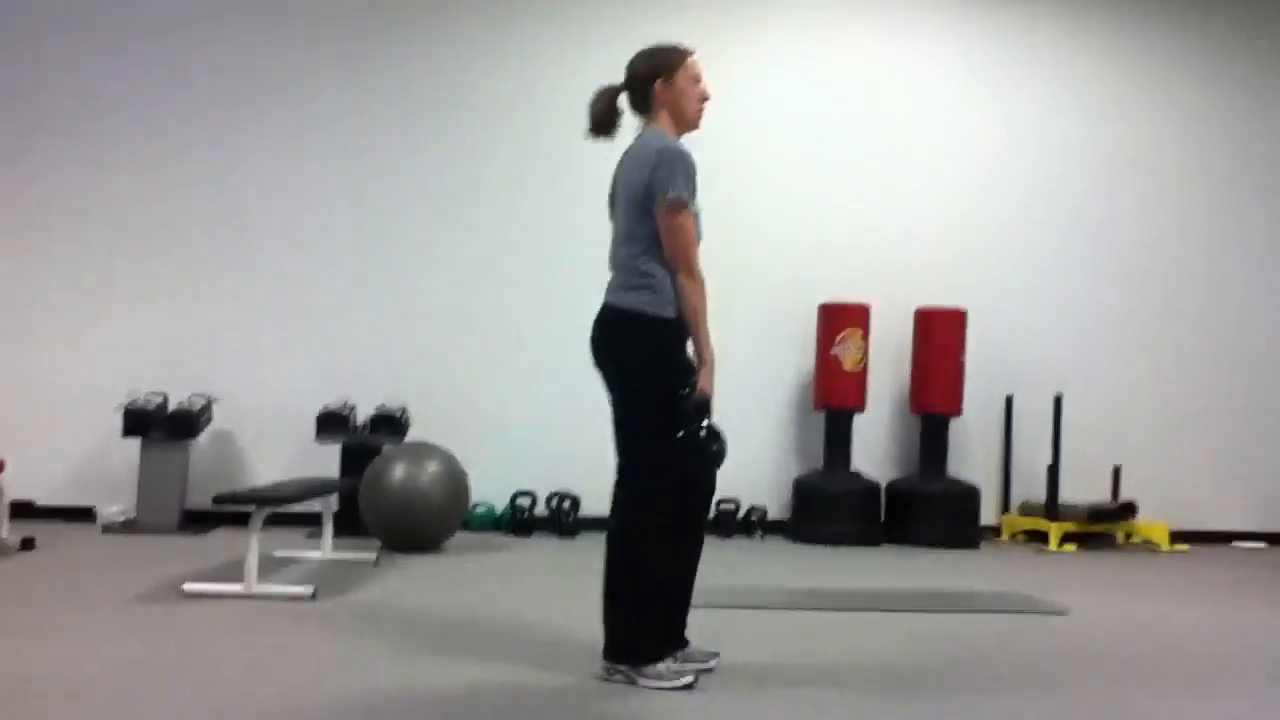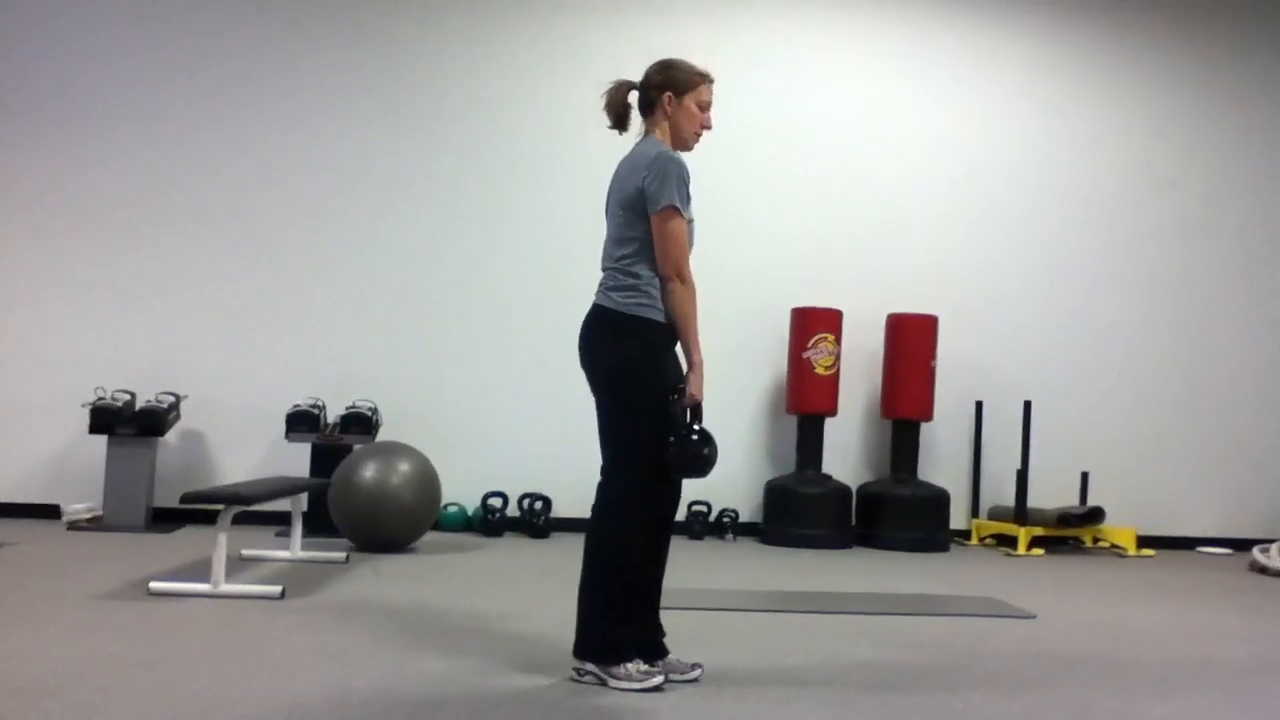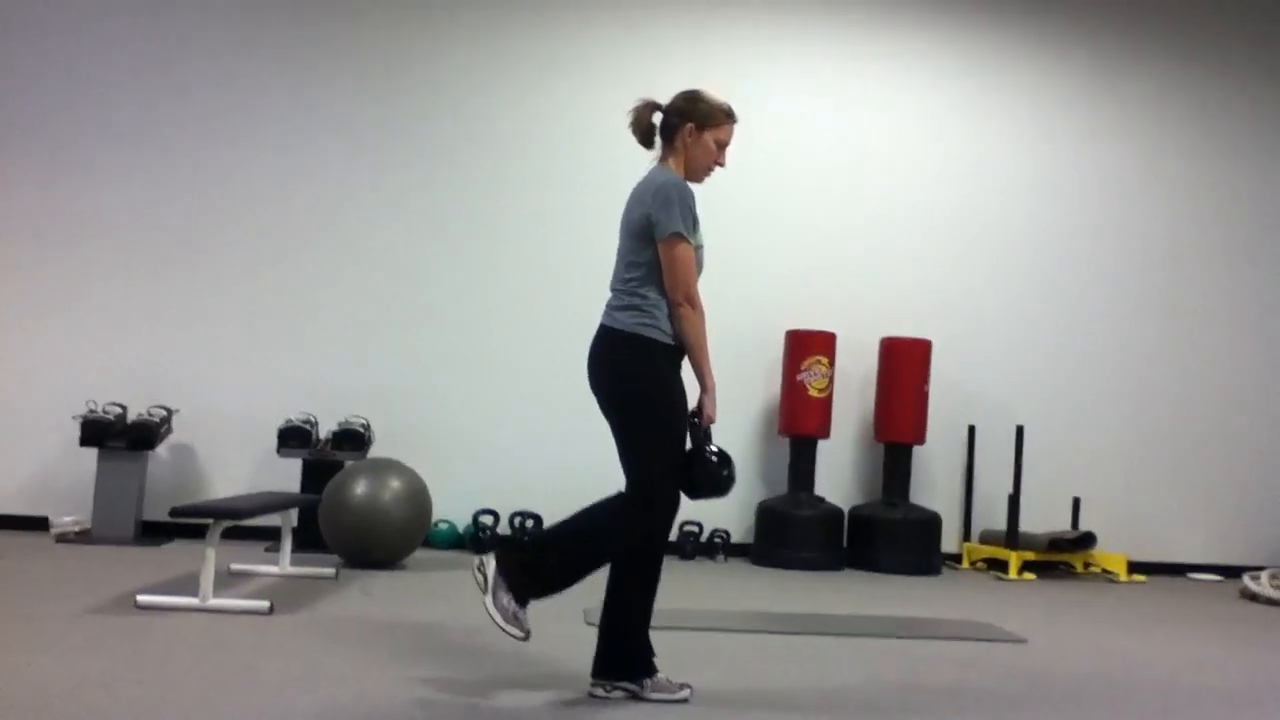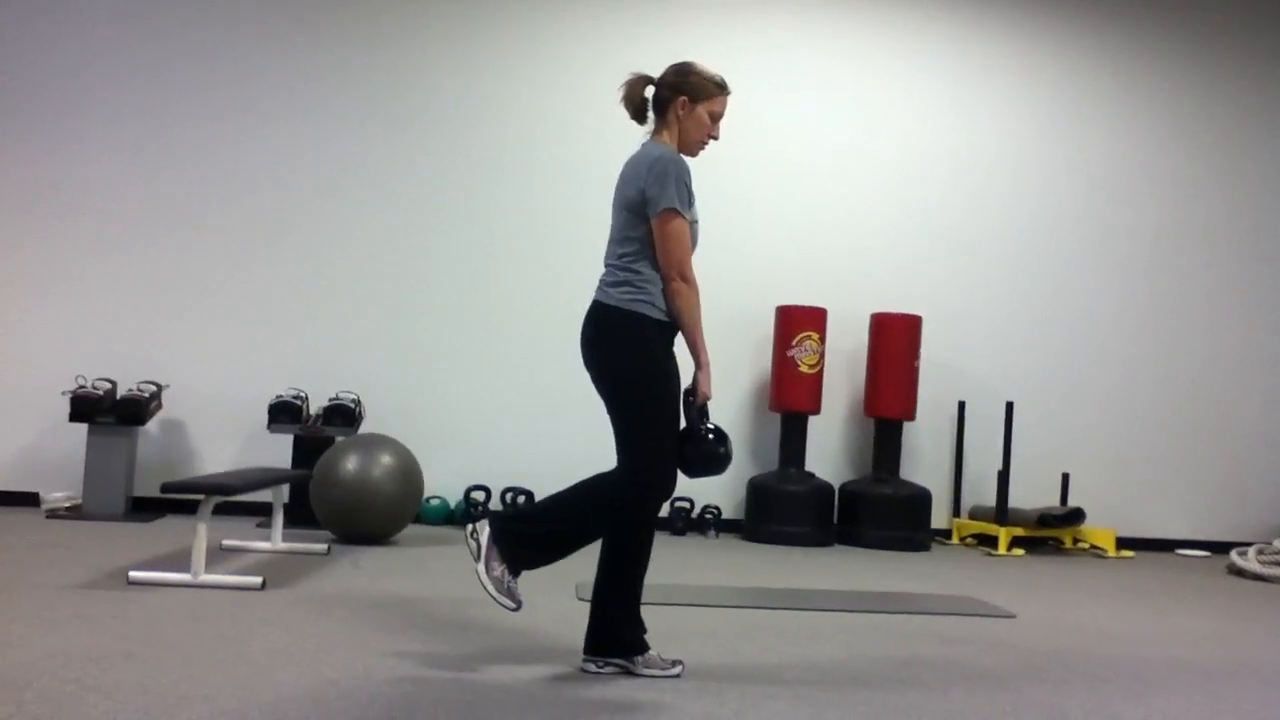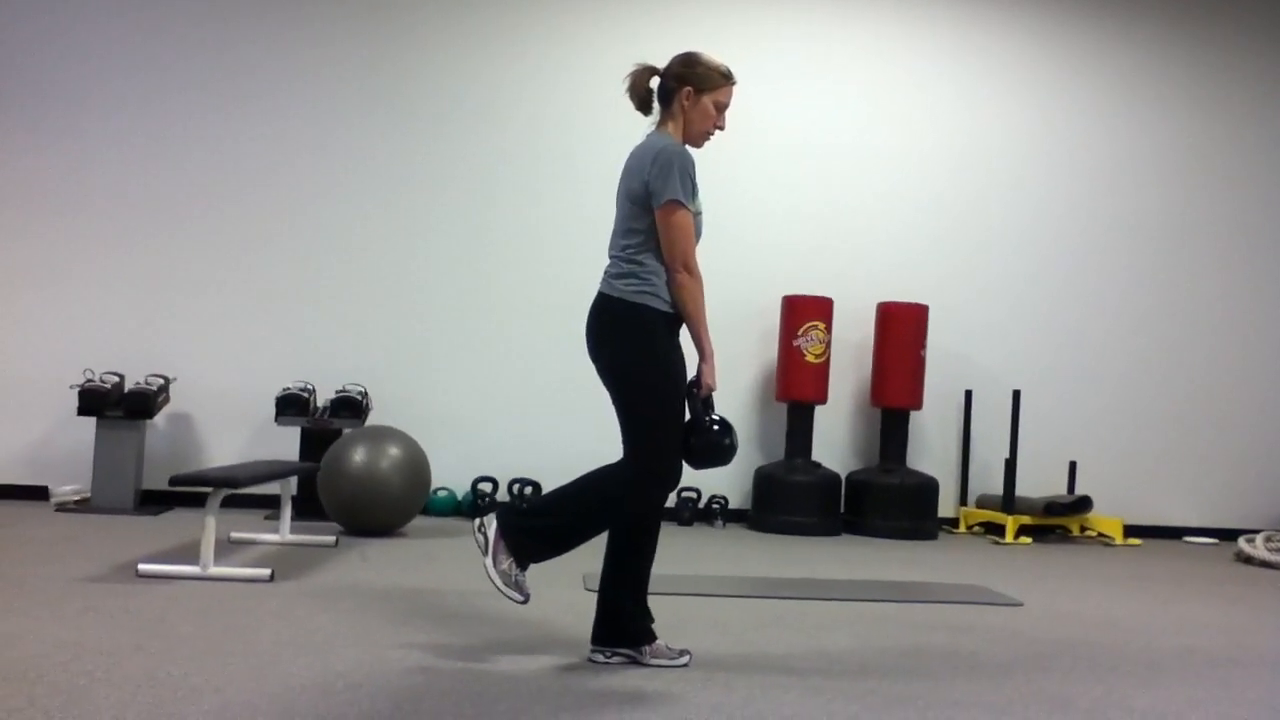
dt=1s
person 1, frame 1
left shoulder: (639, 155)
right shoulder: (669, 156)
right elbow: (685, 271)
left wrist: (689, 354)
right wrist: (705, 359)
left hip: (630, 330)
right hip: (646, 336)
left knee: (682, 481)
right knee: (650, 488)
left ankle: (662, 640)
right ankle: (632, 650)
person 1, frame 2
left shoulder: (636, 162)
right shoulder: (665, 165)
right elbow: (674, 276)
left wrist: (677, 360)
right wrist: (694, 363)
left hip: (617, 335)
right hip: (635, 342)
left knee: (651, 489)
right knee: (631, 490)
left ankle: (639, 644)
right ankle: (600, 649)
person 1, frame 3
left shoulder: (655, 187)
right shoulder: (672, 191)
right elbow: (683, 301)
left wrist: (693, 380)
right wrist: (707, 385)
left hip: (630, 357)
right hip: (639, 361)
left knee: (652, 503)
right knee: (651, 500)
left ankle: (624, 669)
right ankle: (513, 569)
person 1, frame 4
left shoulder: (646, 161)
right shoulder: (667, 165)
right elbow: (677, 278)
left wrist: (687, 359)
right wrist: (702, 364)
left hip: (622, 332)
right hip: (633, 337)
left knee: (644, 479)
right knee: (647, 478)
left ankle: (616, 645)
right ankle: (506, 537)
person 1, frame 5
left shoulder: (651, 153)
right shoulder: (671, 158)
right elbow: (682, 270)
left wrist: (691, 351)
right wrist: (706, 355)
left hip: (628, 324)
right hip: (638, 329)
left knee: (650, 470)
right knee: (653, 470)
left ankle: (623, 635)
right ankle: (513, 531)
